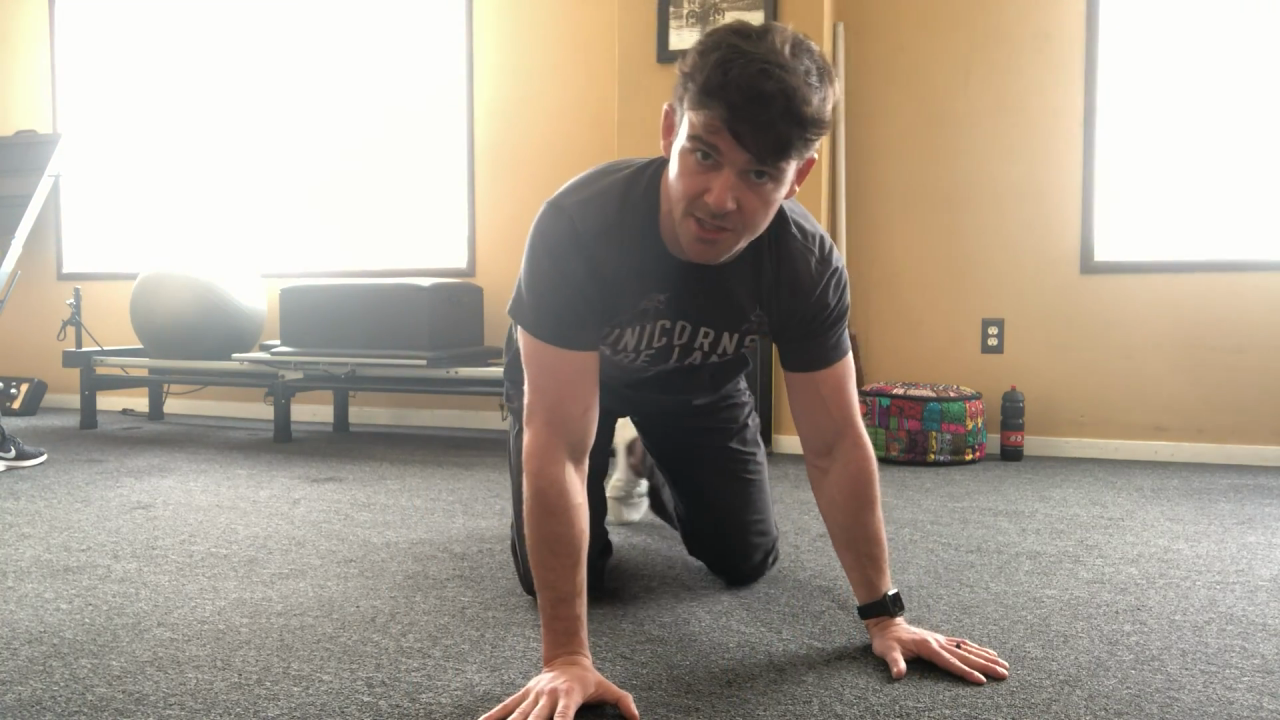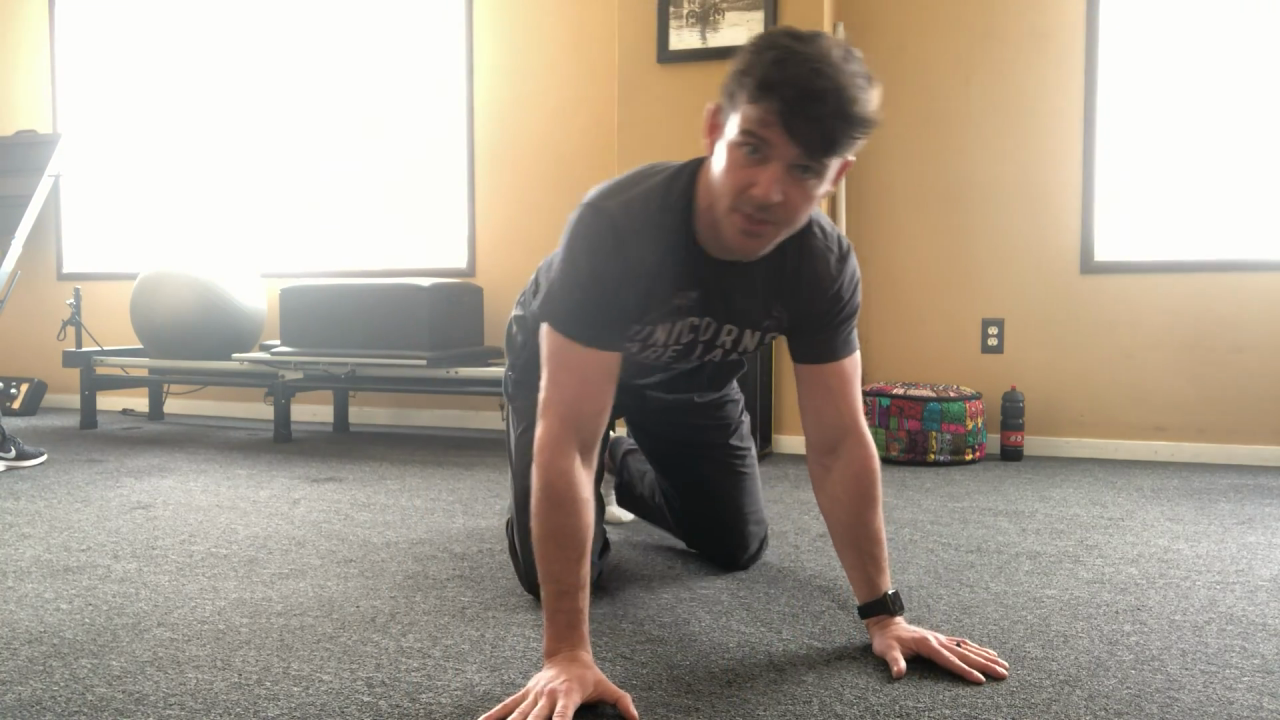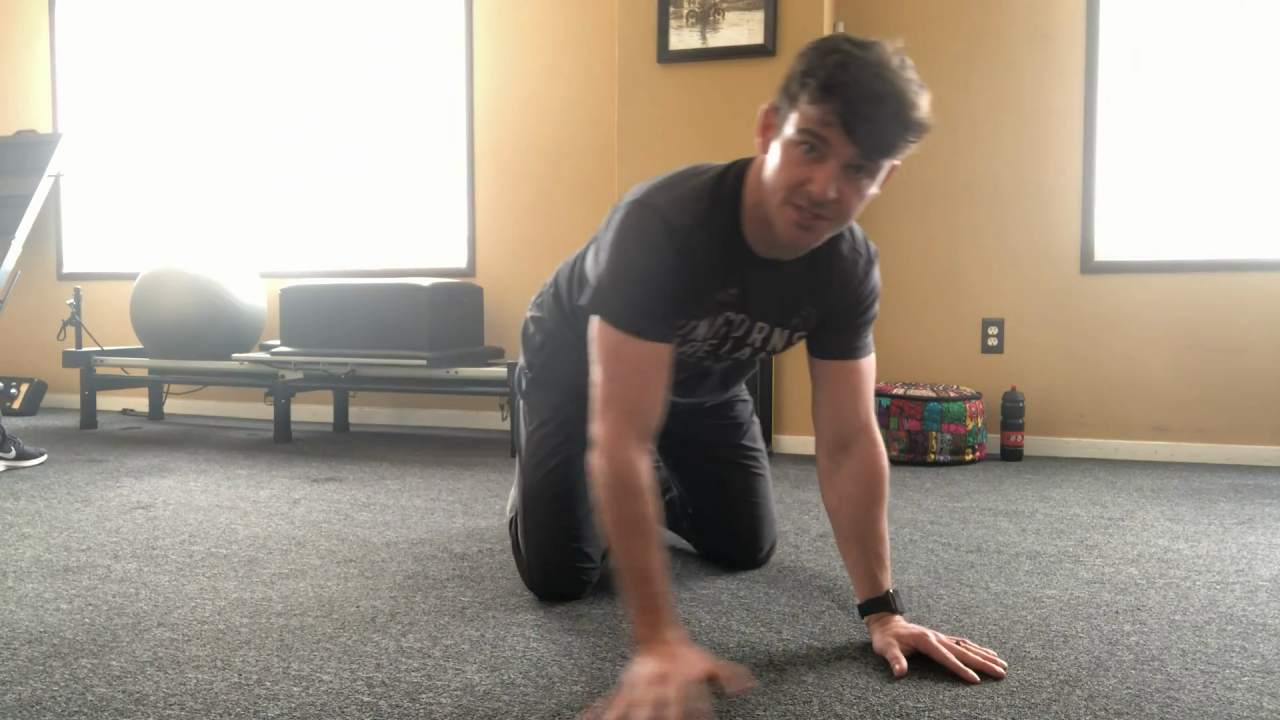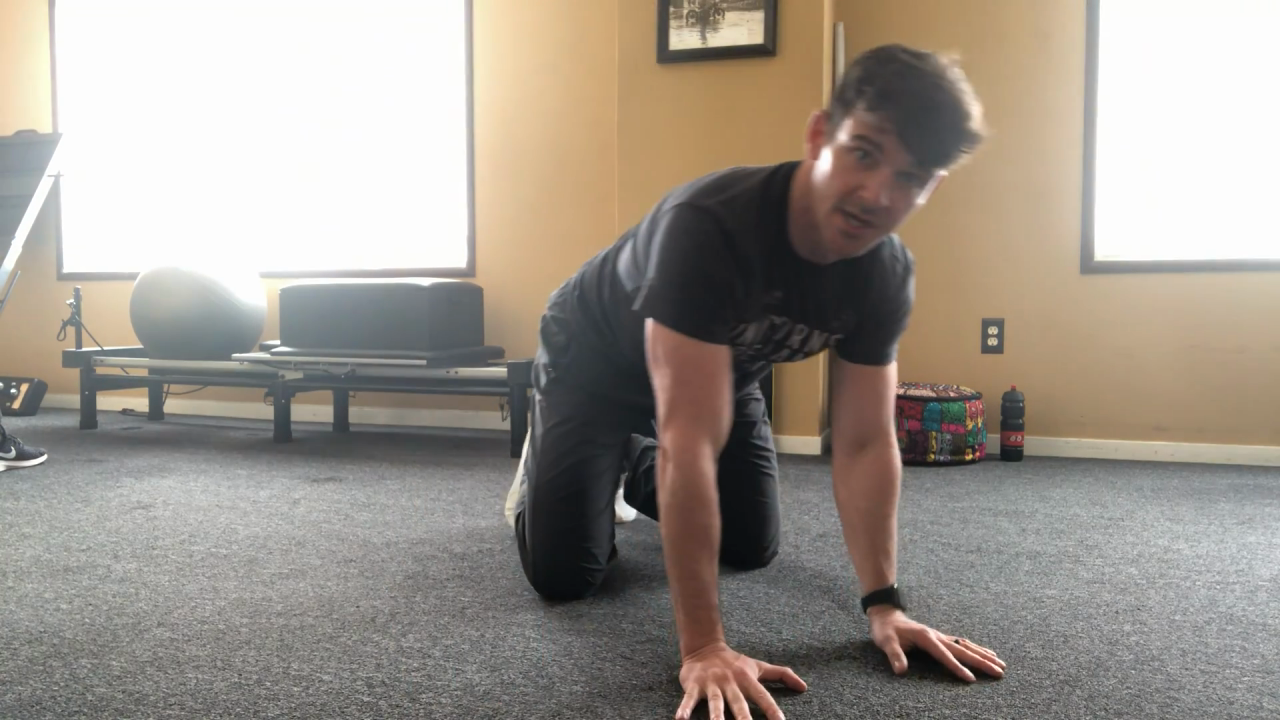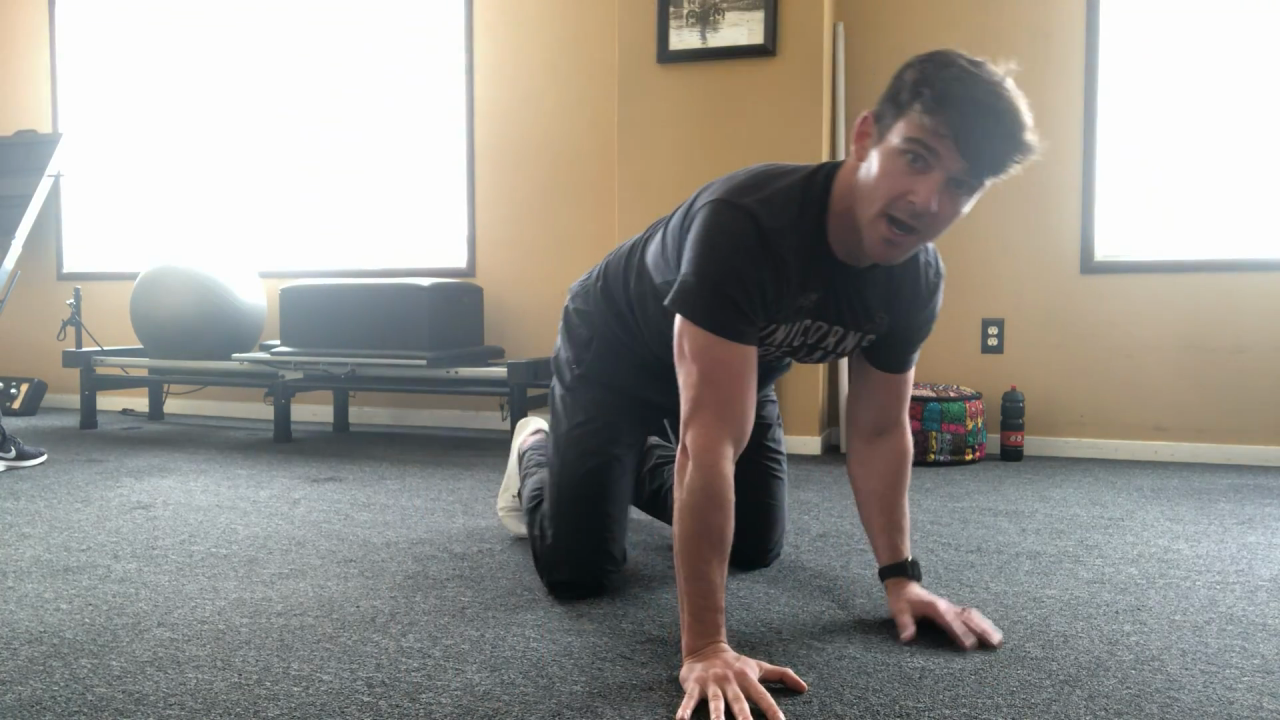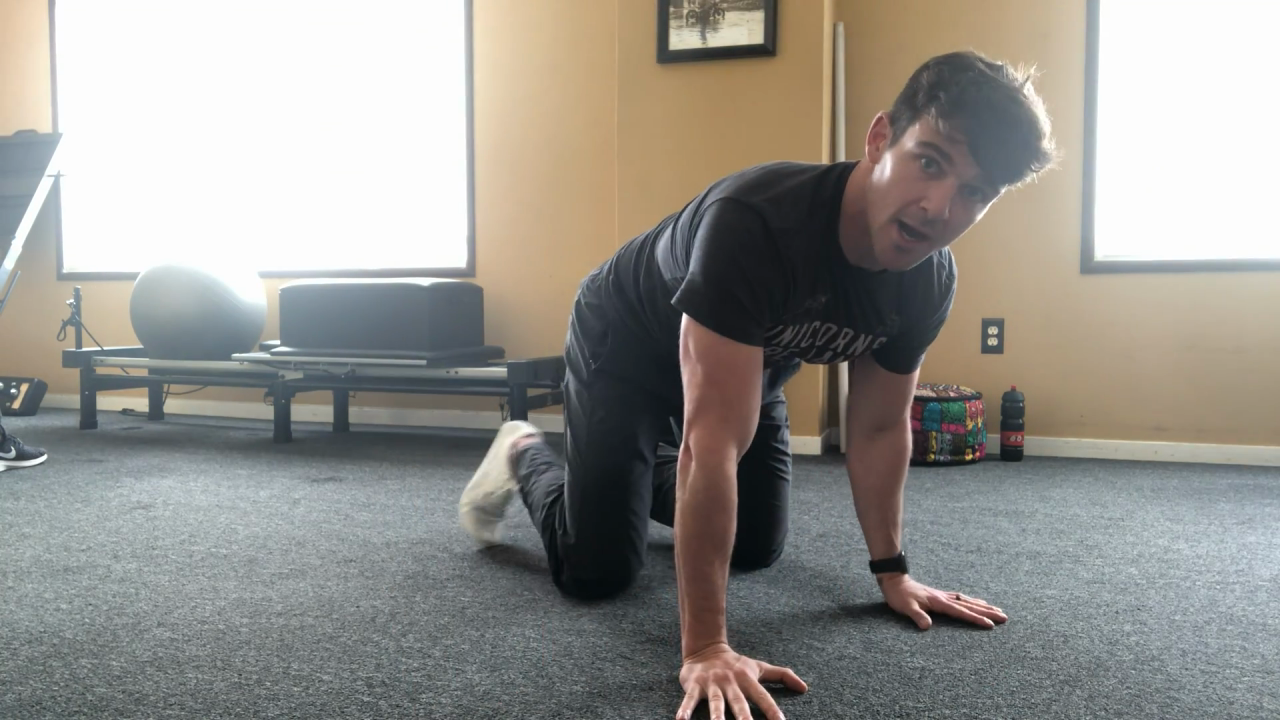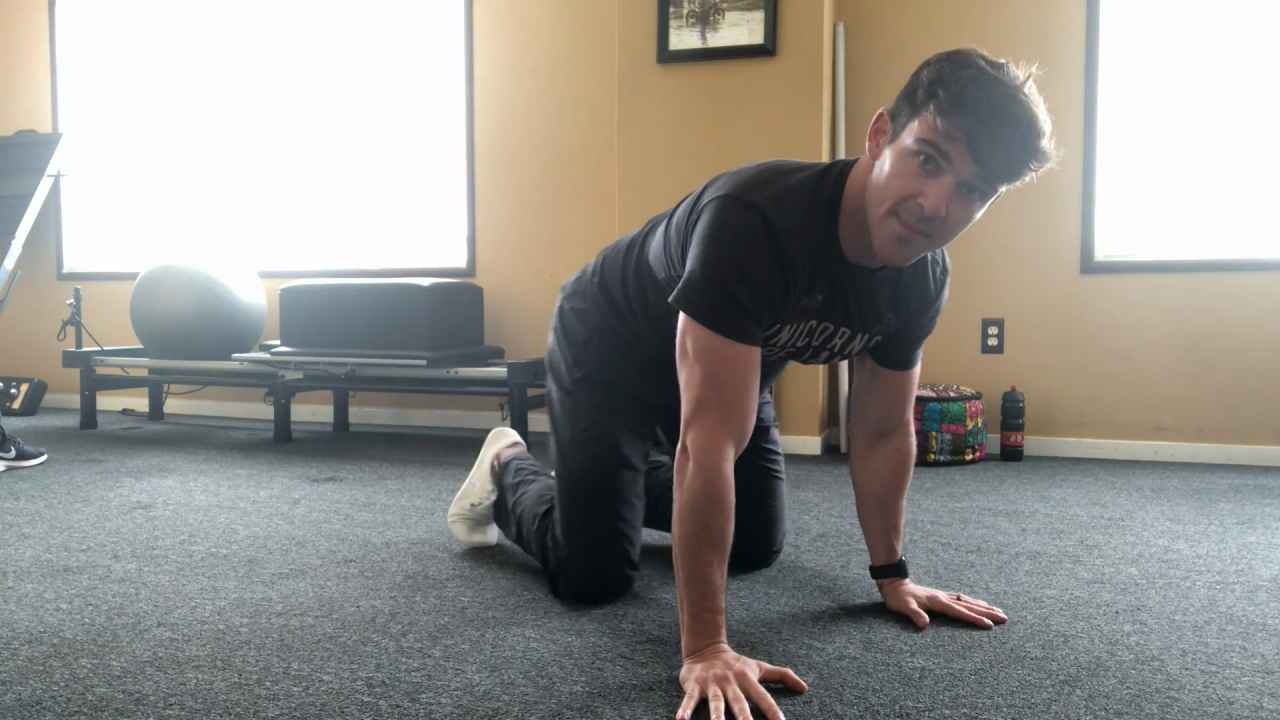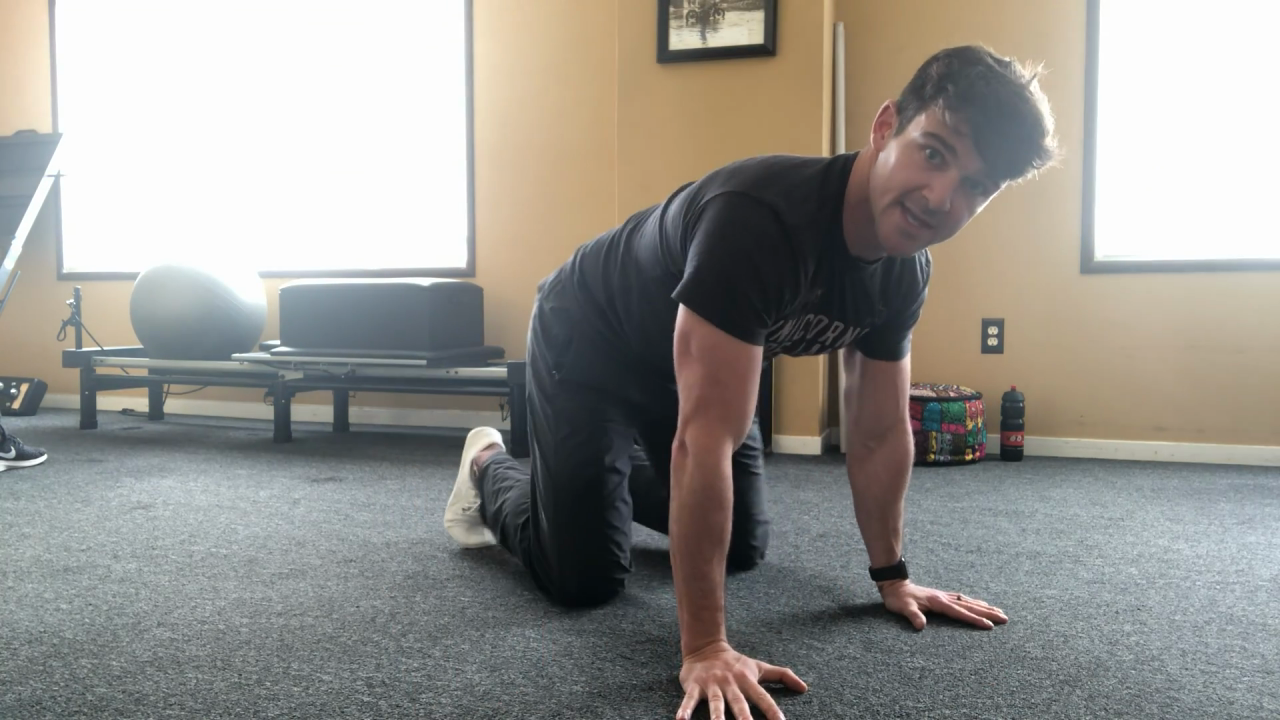
dt=0.2s
person 1, frame 1
left shoulder: (805, 262)
right shoulder: (577, 224)
left elbow: (834, 445)
right elbow: (557, 446)
left wrist: (882, 613)
right wrist: (566, 657)
left hip: (696, 379)
right hip: (560, 368)
left knee: (747, 561)
right knee: (555, 571)
left ankle: (653, 473)
person 1, frame 2
left shoulder: (824, 264)
right shoulder: (615, 225)
left elbow: (839, 445)
right elbow: (566, 444)
left wrist: (881, 612)
right wrist: (568, 653)
left hip: (689, 377)
right hip: (561, 361)
left knee: (737, 547)
right knee: (548, 574)
left ankle: (627, 471)
person 1, frame 3
left shoulder: (848, 266)
right shoulder: (660, 224)
left elbow: (847, 444)
right elbow: (617, 436)
left wrist: (881, 610)
right wrist: (658, 639)
left hip: (702, 374)
right hip: (575, 360)
left knee: (747, 548)
right knee: (559, 573)
left ankle: (630, 486)
right ankle: (538, 471)
person 1, frame 4
left shoulder: (885, 274)
right shoulder: (709, 223)
left elbow: (864, 444)
right elbow: (689, 442)
left wrist: (885, 602)
right wrist: (703, 647)
left hip: (718, 371)
right hip: (593, 358)
left knee: (753, 549)
right knee: (563, 573)
left ankle: (636, 471)
right ankle: (537, 465)
person 1, frame 5
left shoulder: (918, 278)
right shoulder: (746, 222)
left elbow: (879, 432)
right elbow: (710, 441)
left wrist: (898, 575)
right wrist: (705, 648)
left hip: (736, 367)
right hip: (613, 348)
left knee: (757, 549)
right knee: (579, 572)
left ankle: (641, 474)
right ankle: (539, 455)
person 1, frame 6
left shoulder: (929, 281)
right shoulder: (757, 223)
left elbow: (878, 428)
right elbow: (713, 444)
left wrist: (890, 569)
right wrist: (705, 649)
left hip: (746, 367)
right hip: (625, 344)
left knee: (758, 548)
right knee: (598, 569)
left ankle: (647, 476)
right ankle: (525, 459)
person 1, frame 7
left shoulder: (921, 276)
right shoulder: (756, 221)
left elbow: (883, 432)
right elbow: (711, 442)
left wrist: (891, 573)
right wrist: (705, 649)
left hip: (727, 363)
right hip: (609, 345)
left knee: (757, 548)
right knee: (594, 575)
left ankle: (638, 476)
right ankle: (506, 468)
person 1, frame 8
left shoulder: (903, 271)
right shoulder: (761, 216)
left elbow: (879, 432)
right elbow: (707, 441)
left wrist: (891, 576)
right wrist: (704, 650)
left hip: (686, 358)
right hip: (585, 342)
left knee: (742, 548)
right knee: (586, 578)
left ankle: (625, 472)
right ankle: (490, 469)
